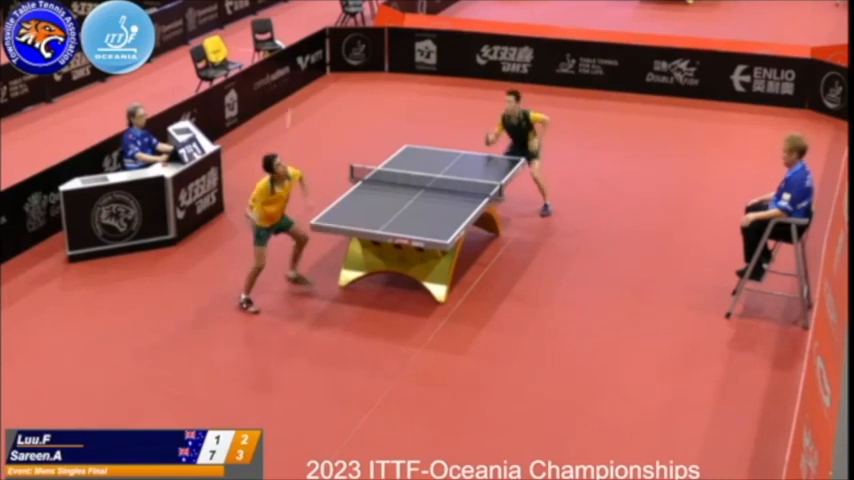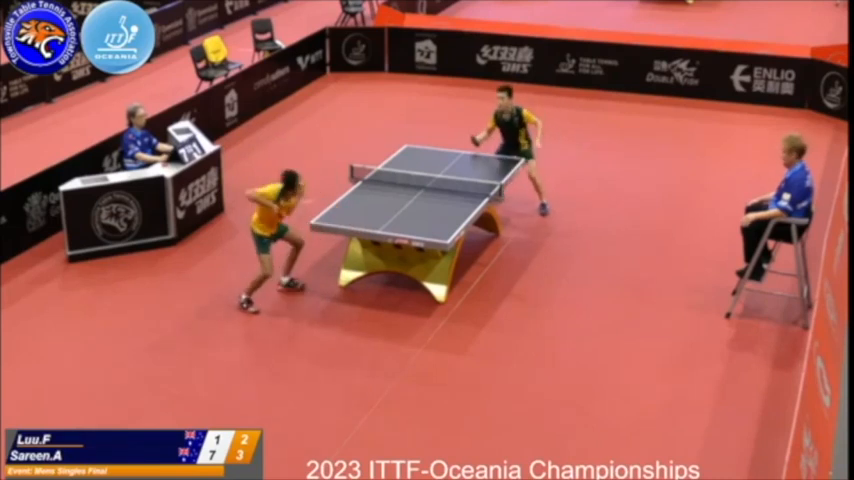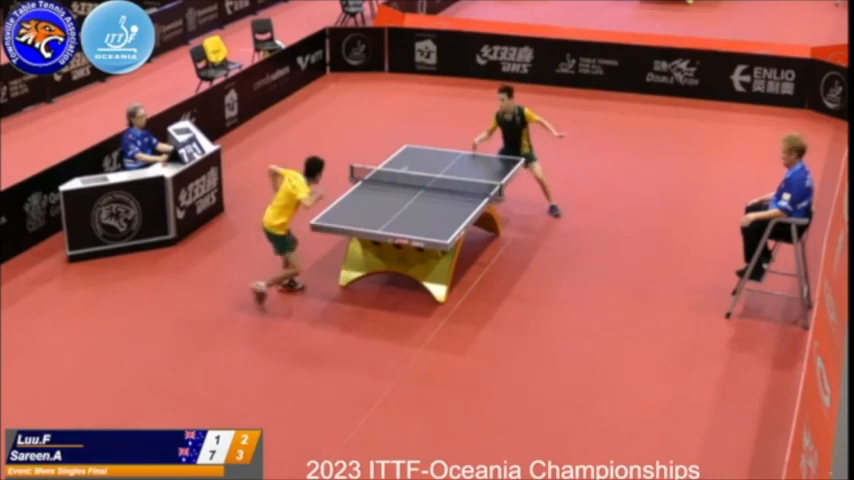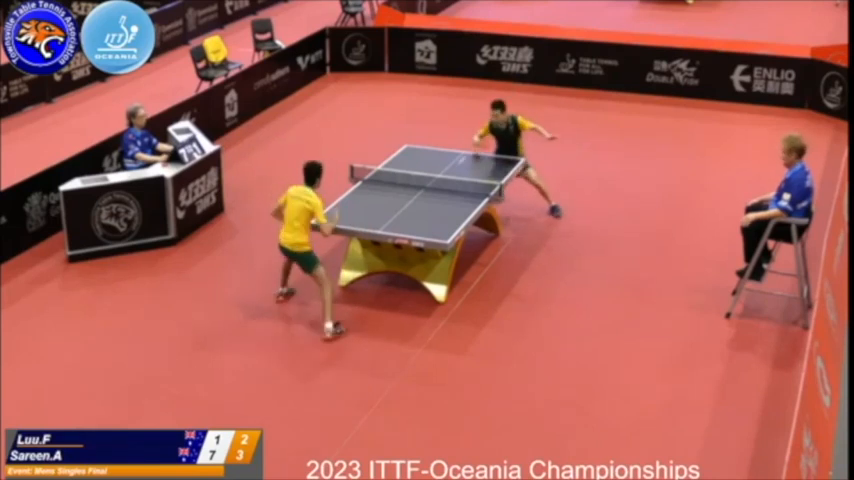
dt=0.3s
person 1, frame 1
left shoulder: (291, 173)
right shoulder: (263, 186)
left elbow: (300, 178)
right elbow: (250, 208)
left wrist: (307, 199)
right wrist: (252, 217)
left hip: (279, 217)
right hip: (262, 223)
left knee: (303, 238)
right knee: (259, 264)
left ankle: (293, 273)
right ankle: (244, 298)
person 1, frame 2
left shoulder: (295, 193)
right shoulder: (273, 191)
right elbow: (249, 194)
left wrist: (289, 207)
right wrist: (270, 204)
left hip: (275, 224)
right hip: (261, 230)
left knee: (299, 243)
right knee: (267, 273)
left ankle: (286, 279)
right ankle: (245, 298)
person 1, frame 3
left shoulder: (293, 175)
right shoulder: (302, 188)
left elbow: (271, 169)
right elbow: (307, 204)
right wrist: (316, 195)
left hip: (273, 220)
right hip: (275, 229)
left knee: (293, 244)
right knee: (296, 269)
left ankle: (286, 281)
right ankle: (262, 286)
person 1, frame 4
left shoulder: (291, 191)
right shoulder: (315, 201)
left elbow: (275, 213)
right elbow: (325, 231)
right wrist: (333, 221)
left hip: (284, 243)
right hip: (301, 249)
left knee: (290, 257)
right knee: (325, 284)
left ankle: (282, 290)
right ankle: (329, 326)
person 2, frame 1
left shoulder: (798, 178)
right shoulder: (797, 170)
left elbow: (784, 211)
right elbow: (781, 194)
left wrist: (755, 216)
right wrist: (760, 199)
right hip: (790, 213)
left knee: (750, 226)
right knee: (751, 209)
left ankle: (756, 268)
right ankle: (764, 257)
person 2, frame 2
left shoulder: (797, 177)
right shoulder: (798, 170)
left elbow: (784, 211)
right elbow: (781, 194)
left wrist: (755, 216)
right wrist: (760, 199)
right hip: (790, 214)
left knee: (749, 226)
right knee: (751, 208)
left ankle: (756, 268)
right ankle: (764, 256)
person 2, frame 3
left shoulder: (797, 177)
right shoulder: (798, 170)
left elbow: (784, 211)
right elbow: (781, 194)
left wrist: (755, 216)
right wrist: (760, 199)
right hip: (790, 214)
left knee: (749, 226)
right knee: (751, 209)
left ankle: (756, 268)
right ankle: (764, 257)
person 2, frame 4
left shoulder: (797, 177)
right shoulder: (798, 170)
left elbow: (784, 211)
right elbow: (782, 194)
left wrist: (755, 216)
right wrist: (760, 199)
right hip: (791, 214)
left knee: (749, 226)
right knee: (751, 208)
left ankle: (756, 268)
right ankle: (763, 256)
person 3, frame 1
left shoulder: (528, 115)
right shoulder: (504, 118)
left elbow: (546, 120)
right elbow: (496, 135)
left wrist: (537, 138)
right wrist: (490, 139)
left hip: (531, 146)
right hip: (516, 146)
left knee: (535, 175)
left ankle: (546, 203)
person 3, frame 2
left shoulder: (521, 113)
right shoulder: (497, 115)
left elbow: (538, 123)
right elbow: (488, 132)
left wrist: (538, 140)
right wrist: (478, 139)
left hip: (523, 146)
right hip: (507, 146)
left knee: (532, 174)
left ankle: (543, 202)
person 3, frame 3
left shoulder: (523, 112)
right shoulder: (499, 115)
left elbow: (541, 121)
right elbow: (489, 132)
left wrist: (555, 133)
right wrist: (477, 140)
left hip: (524, 150)
right hip: (508, 149)
left knee: (539, 177)
left ankle: (552, 205)
person 3, frame 4
left shoulder: (516, 120)
right shoulder: (490, 124)
left elbow: (535, 127)
right elbow: (477, 136)
left wrist: (546, 135)
right wrist: (476, 140)
left hip: (517, 158)
left knee: (535, 181)
left ankle: (552, 205)
